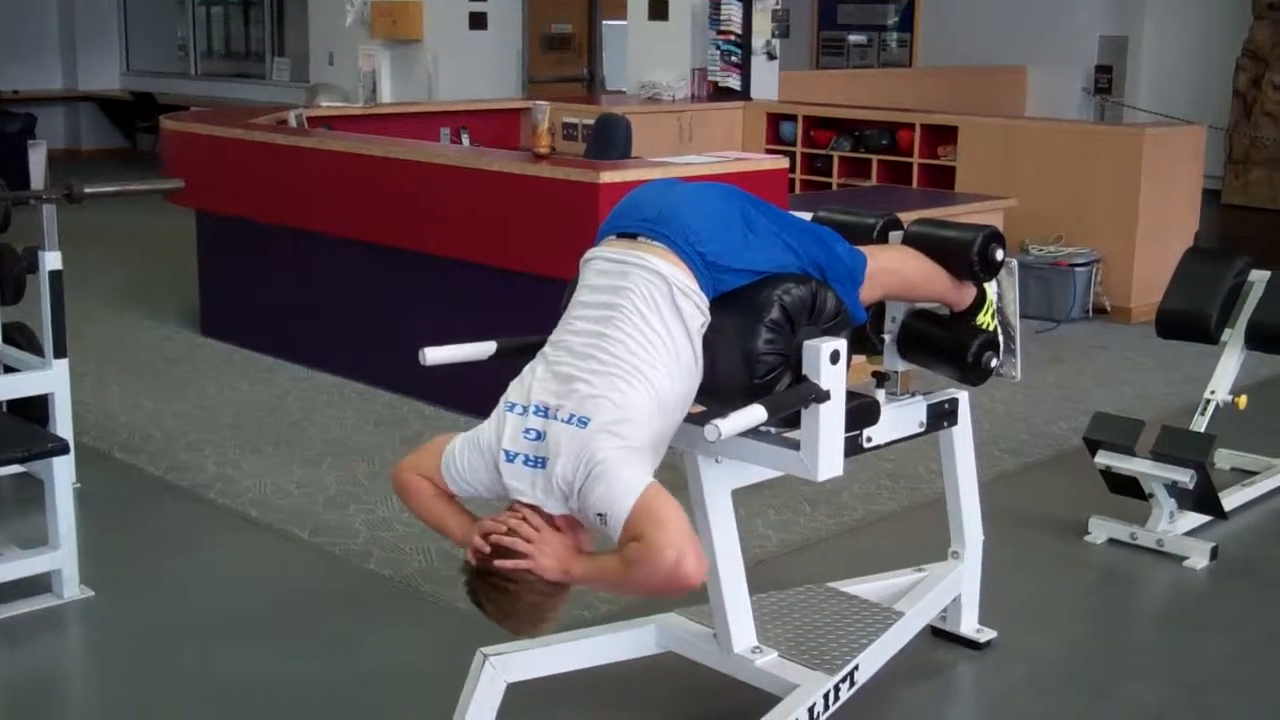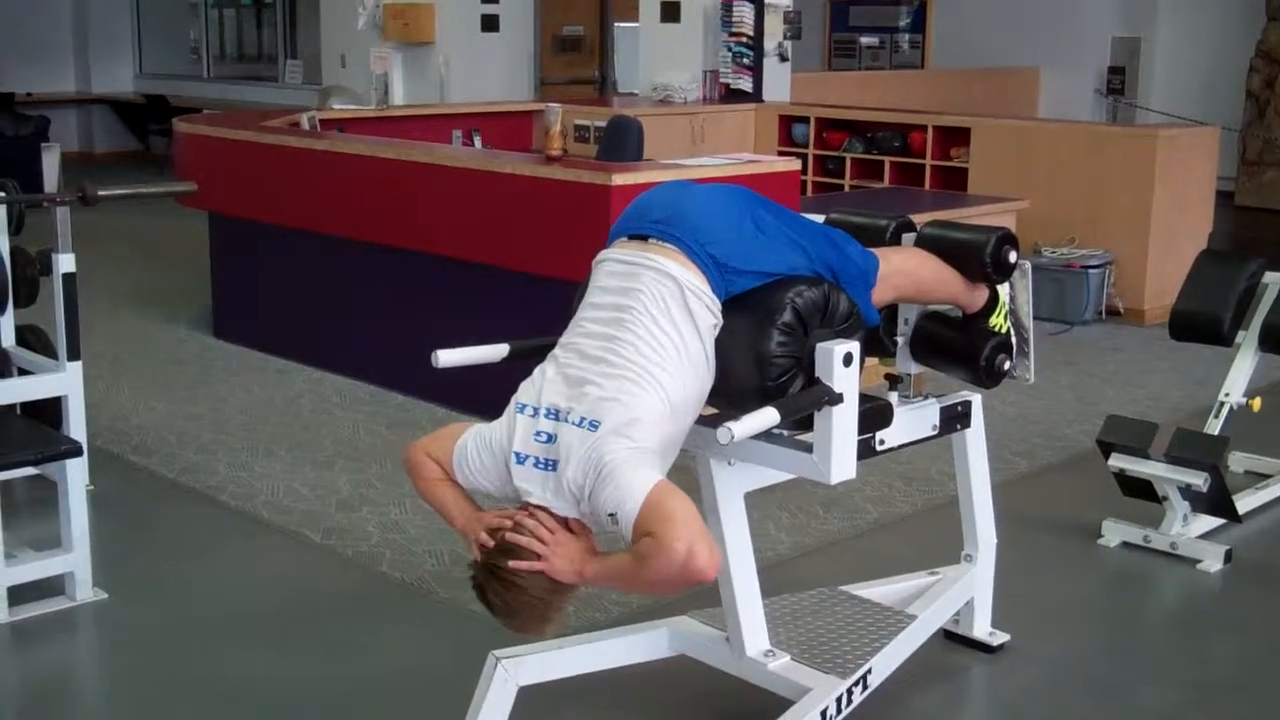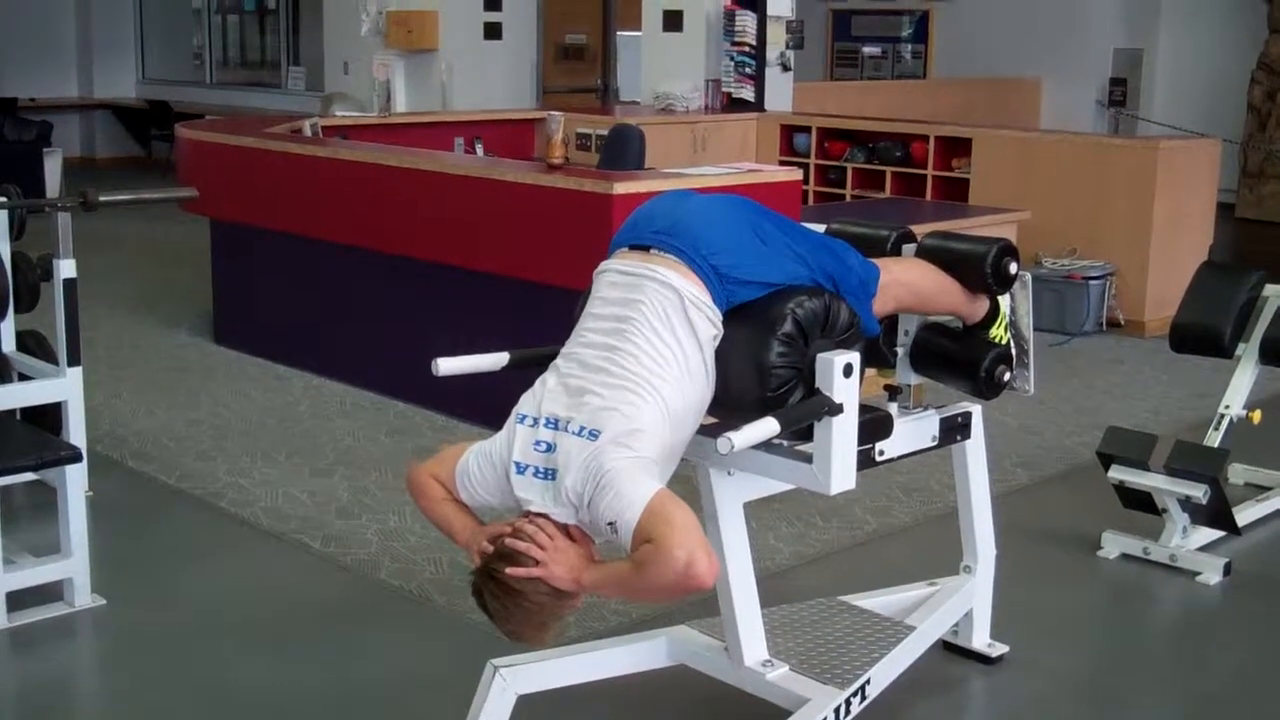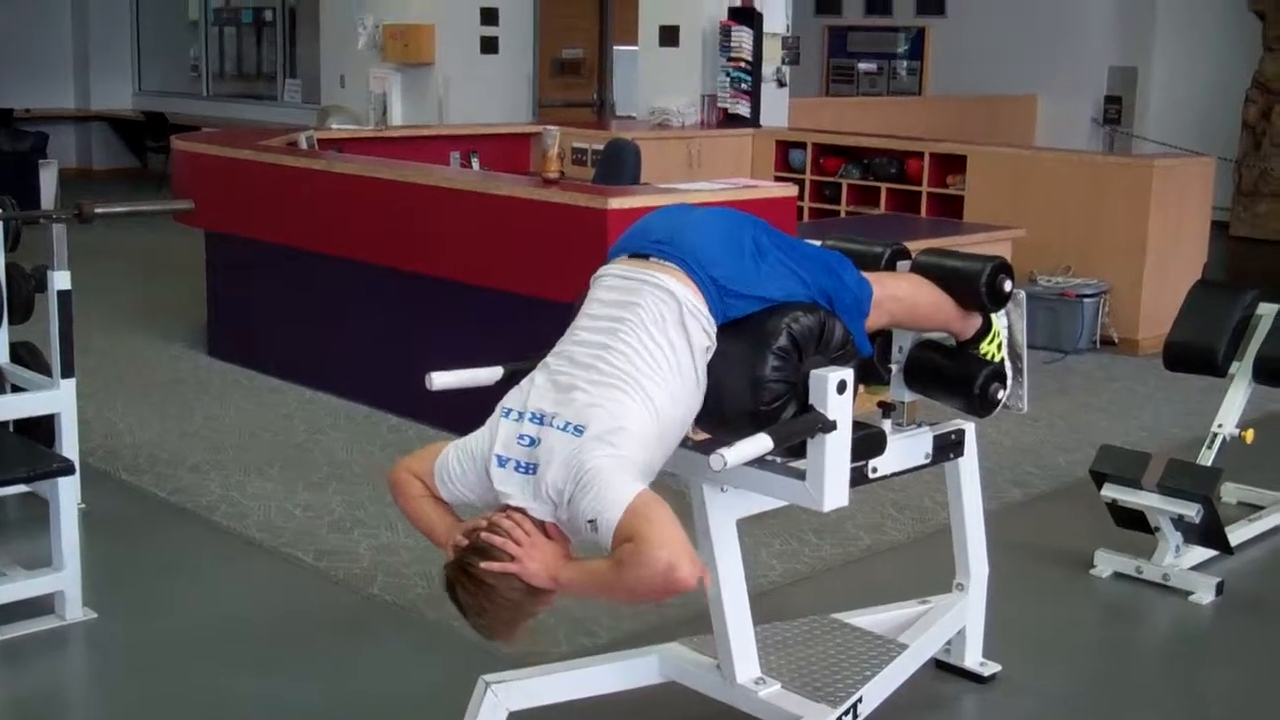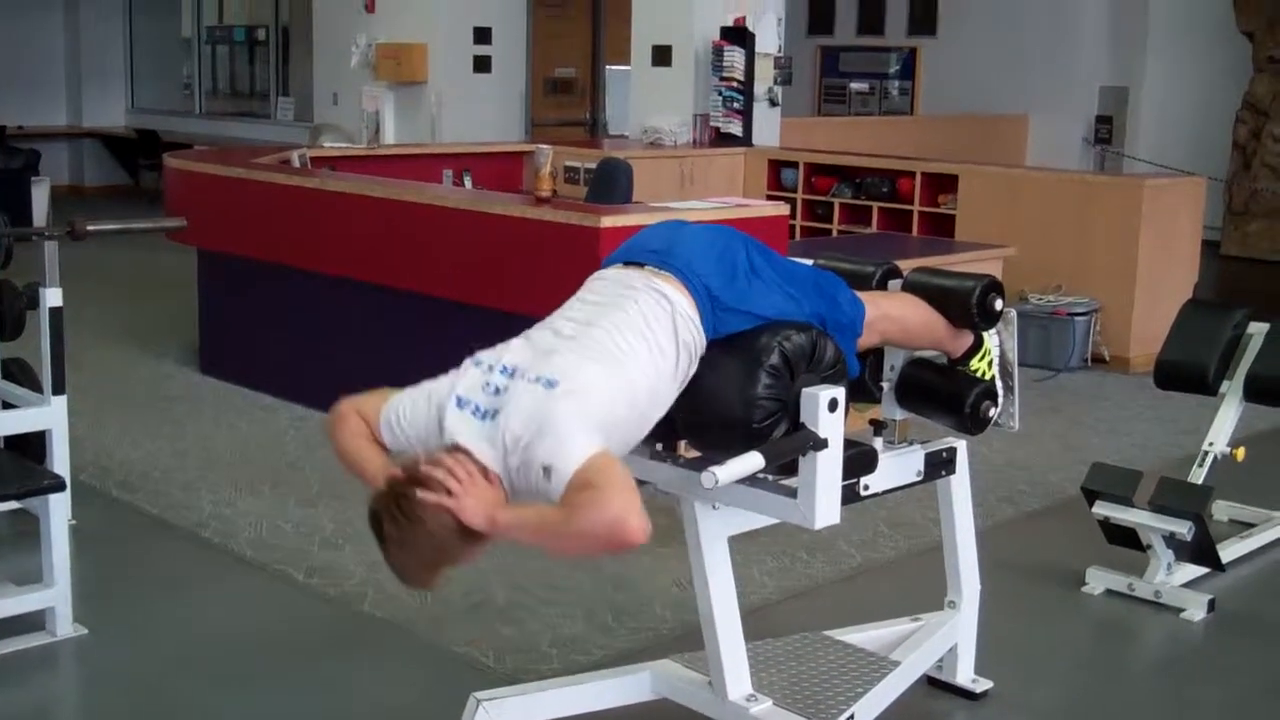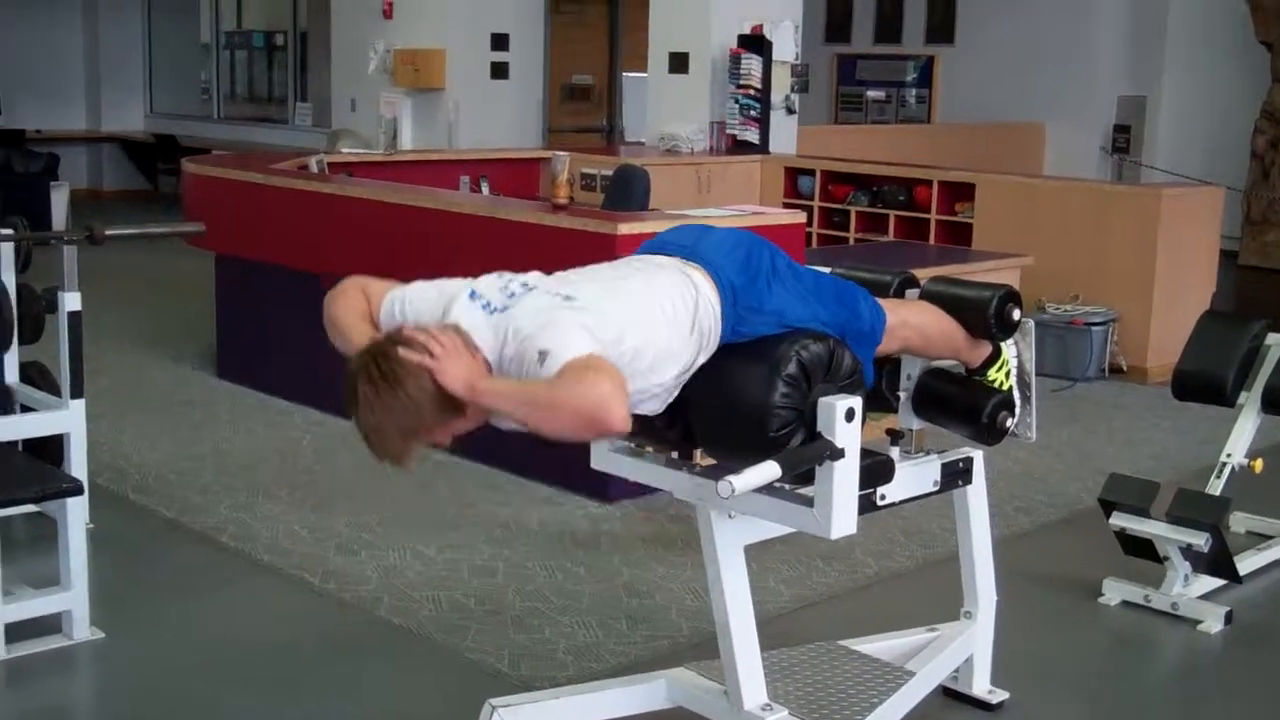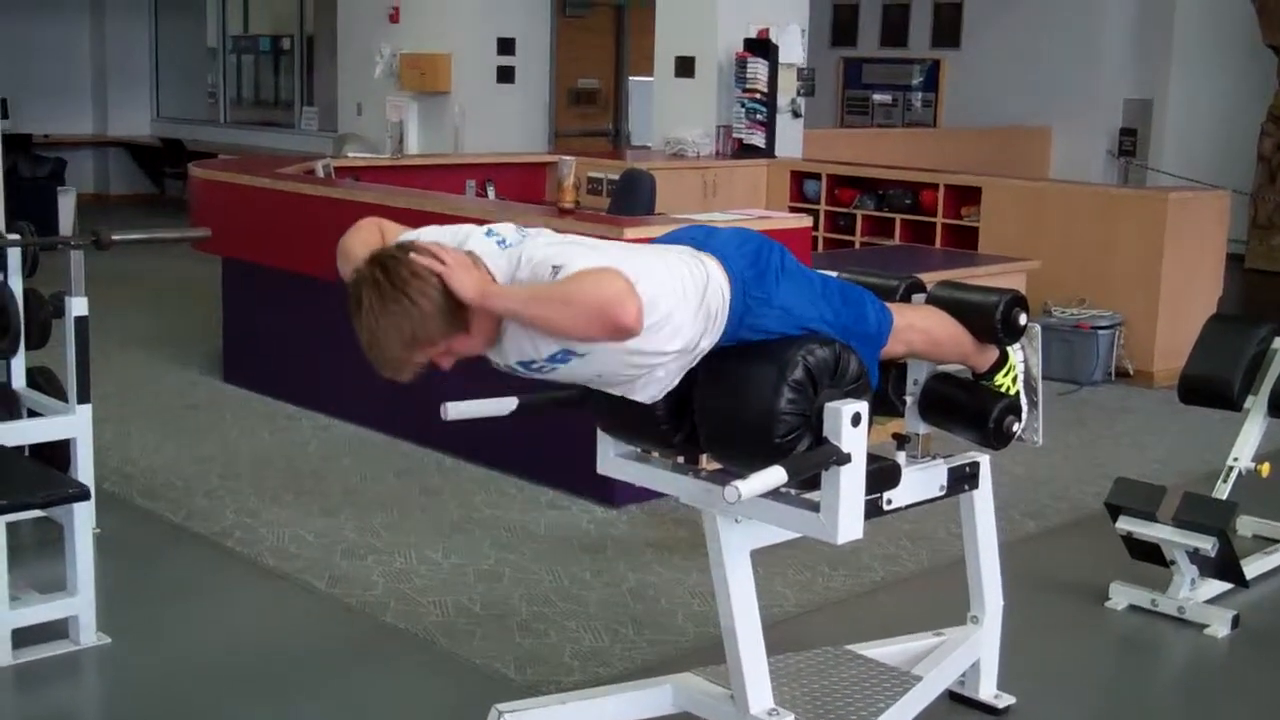
dt=0.3s
person 1, frame 1
left shoulder: (595, 468)
right shoulder: (499, 445)
left elbow: (680, 565)
right elbow: (409, 472)
left wrist: (575, 566)
right wrist: (468, 533)
left hip: (695, 238)
right hip: (632, 227)
left knee: (860, 280)
left ankle: (969, 299)
person 1, frame 2
left shoulder: (604, 468)
right shoulder: (510, 446)
left elbow: (692, 559)
right elbow: (420, 454)
left wrist: (588, 568)
right wrist: (472, 526)
left hip: (707, 240)
right hip: (645, 226)
left knee: (873, 282)
left ankle: (983, 301)
person 1, frame 3
left shoulder: (605, 479)
right shoulder: (510, 459)
left elbow: (692, 567)
right elbow: (423, 478)
left wrist: (588, 575)
right wrist: (475, 541)
left hip: (709, 251)
right hip: (646, 234)
left knee: (871, 289)
left ankle: (982, 311)
person 1, frame 4
left shoulder: (586, 476)
right shoulder: (491, 454)
left elbow: (674, 567)
right elbow: (406, 474)
left wrist: (563, 574)
right wrist: (453, 539)
left hip: (706, 265)
right hip: (642, 247)
left knee: (866, 304)
left ankle: (974, 328)
person 1, frame 5
left shoulder: (542, 437)
right shoulder: (445, 409)
left elbow: (626, 524)
right elbow: (345, 416)
left wrist: (501, 516)
right wrist: (391, 485)
left hip: (705, 293)
right hip: (639, 265)
left knee: (854, 325)
left ankle: (966, 346)
person 1, frame 6
left shoulder: (540, 343)
right shoulder: (449, 309)
left elbow: (606, 410)
right elbow: (347, 296)
left wrist: (483, 385)
right wrist: (376, 368)
left hip: (727, 287)
right hip: (665, 263)
left knee: (875, 331)
left ankle: (985, 357)
person 1, frame 7
left shoulder: (543, 270)
right shoulder: (448, 254)
left elbow: (619, 311)
right elbow: (362, 237)
left wrist: (490, 298)
right wrist: (379, 296)
left hip: (737, 286)
right hip: (680, 261)
left knee: (884, 335)
left ankle: (993, 360)
